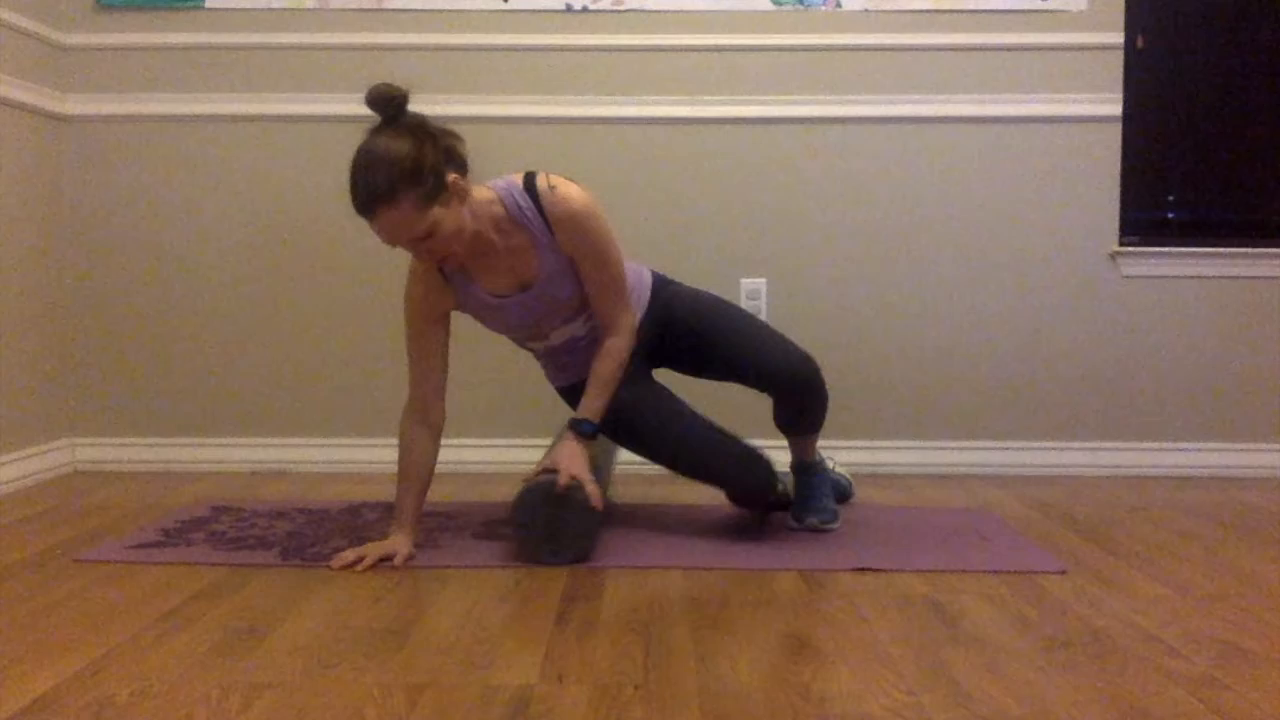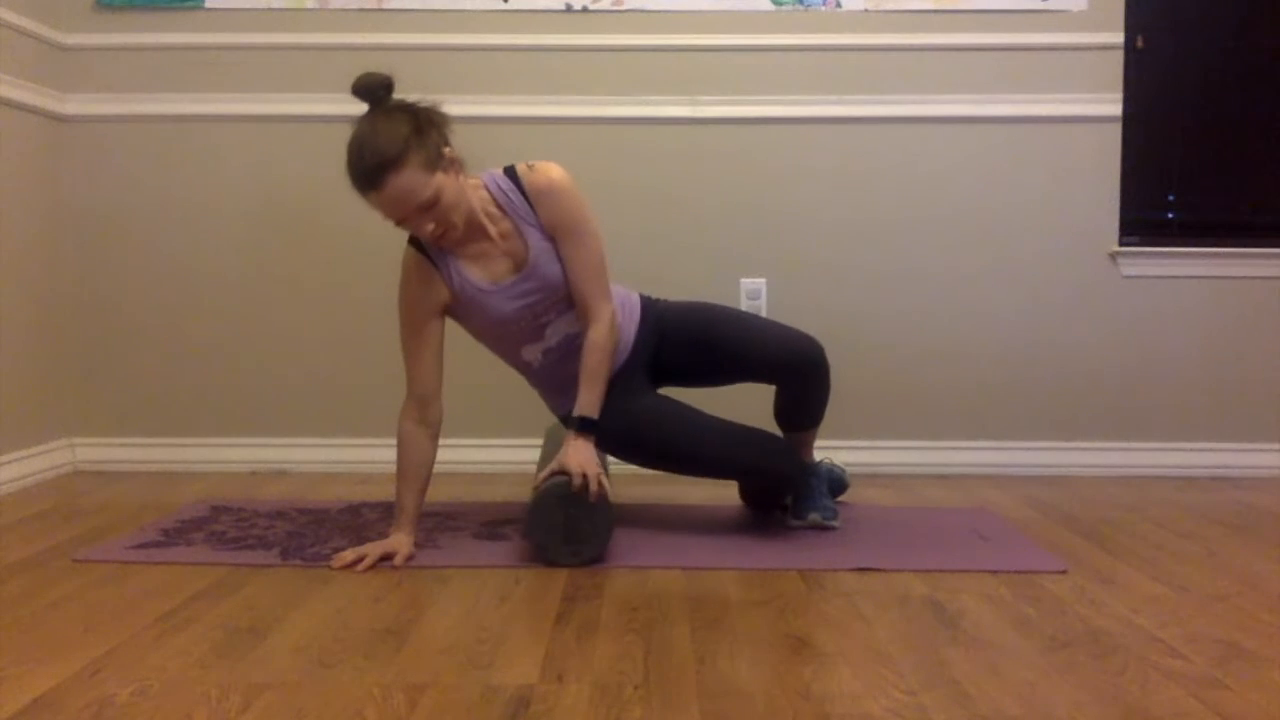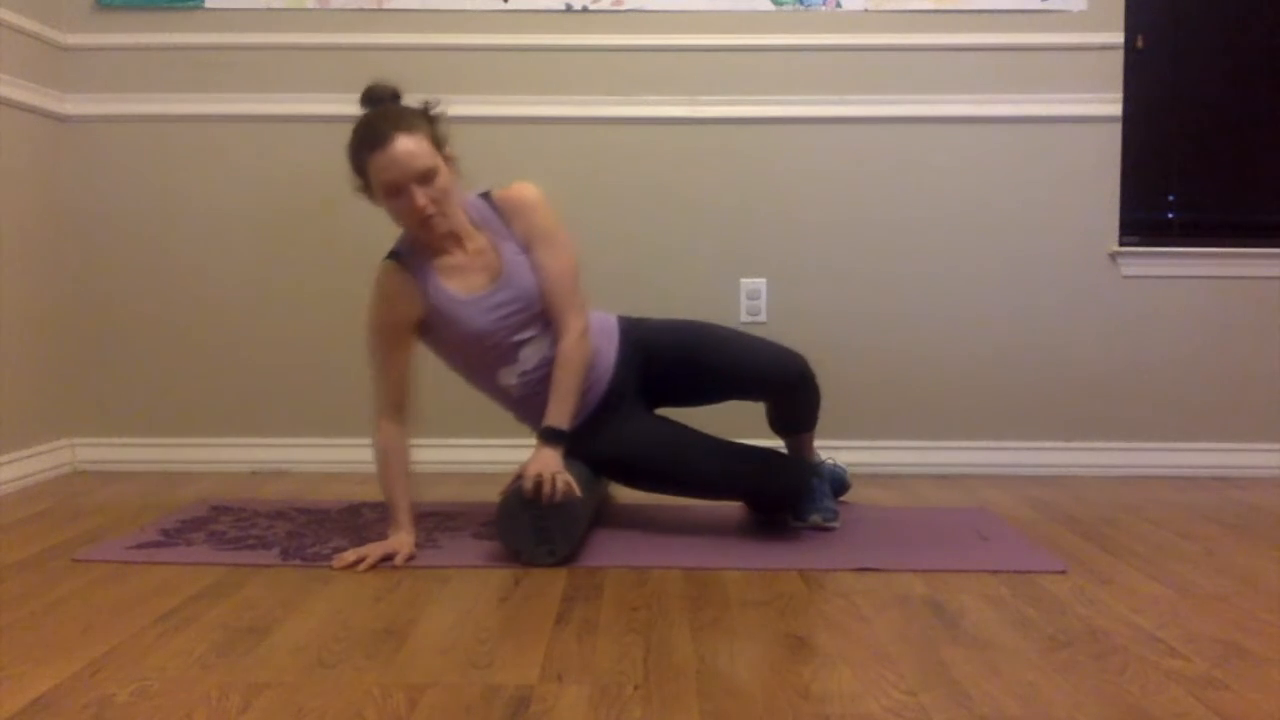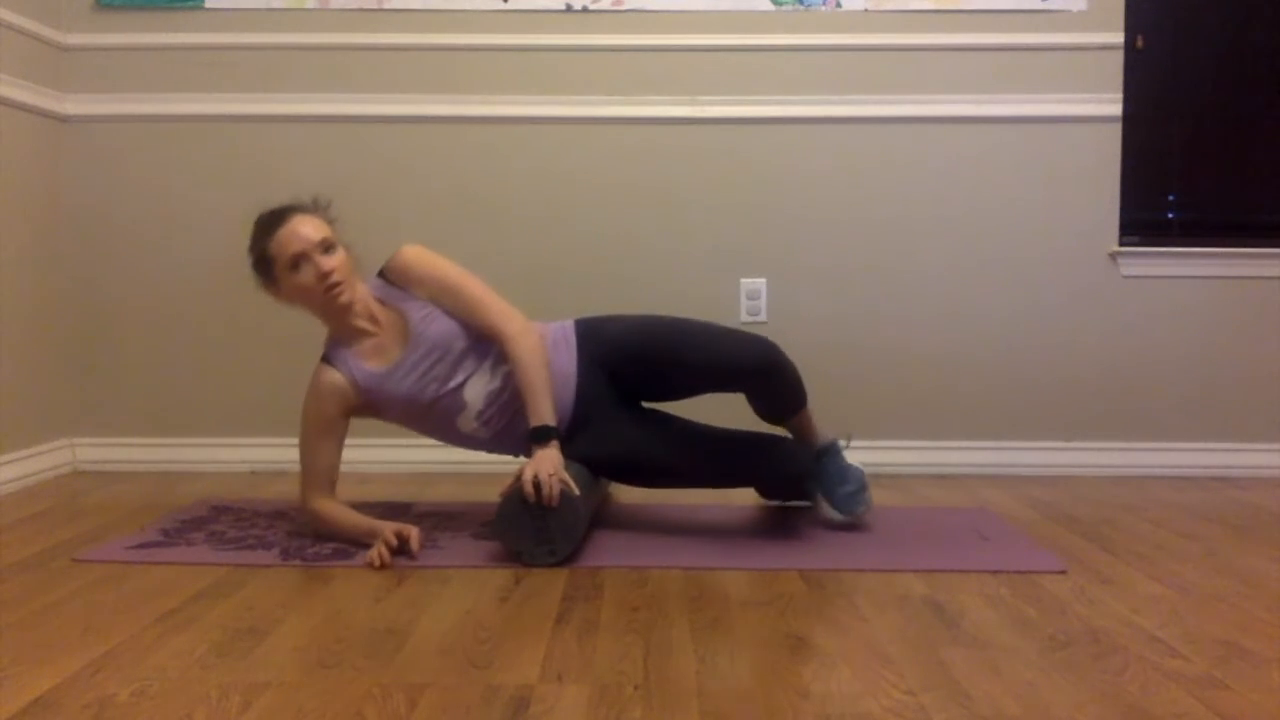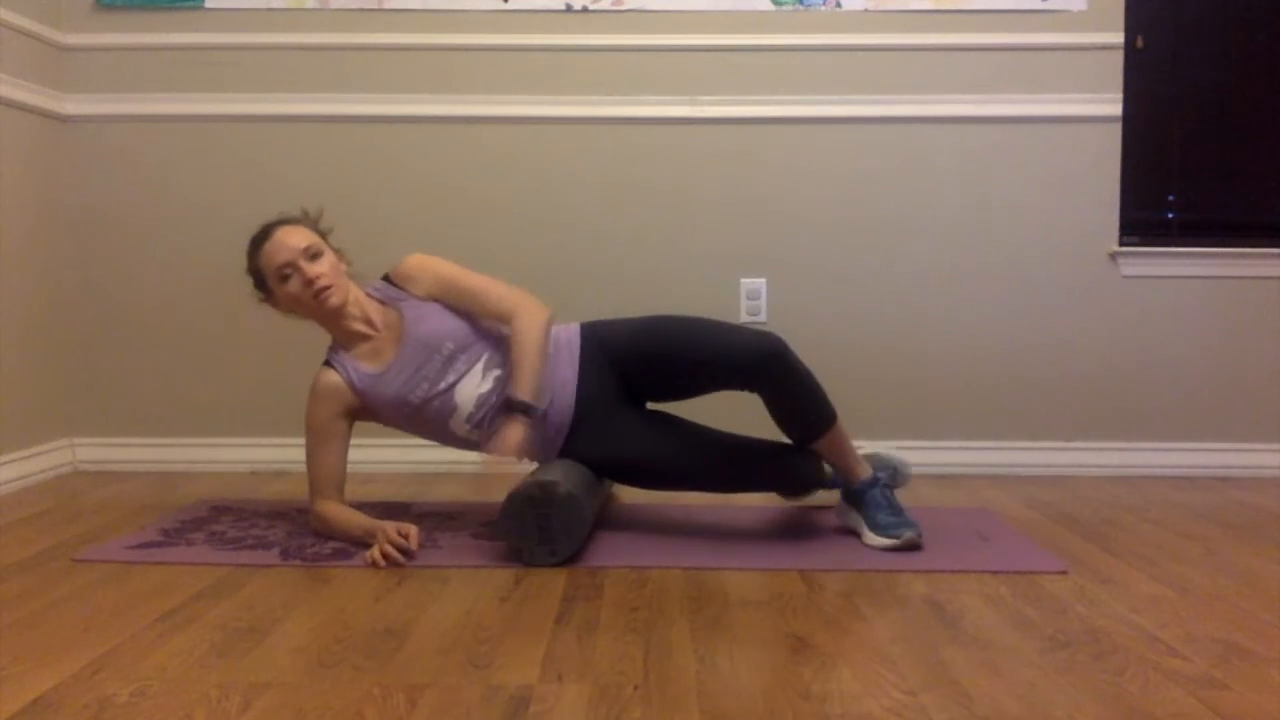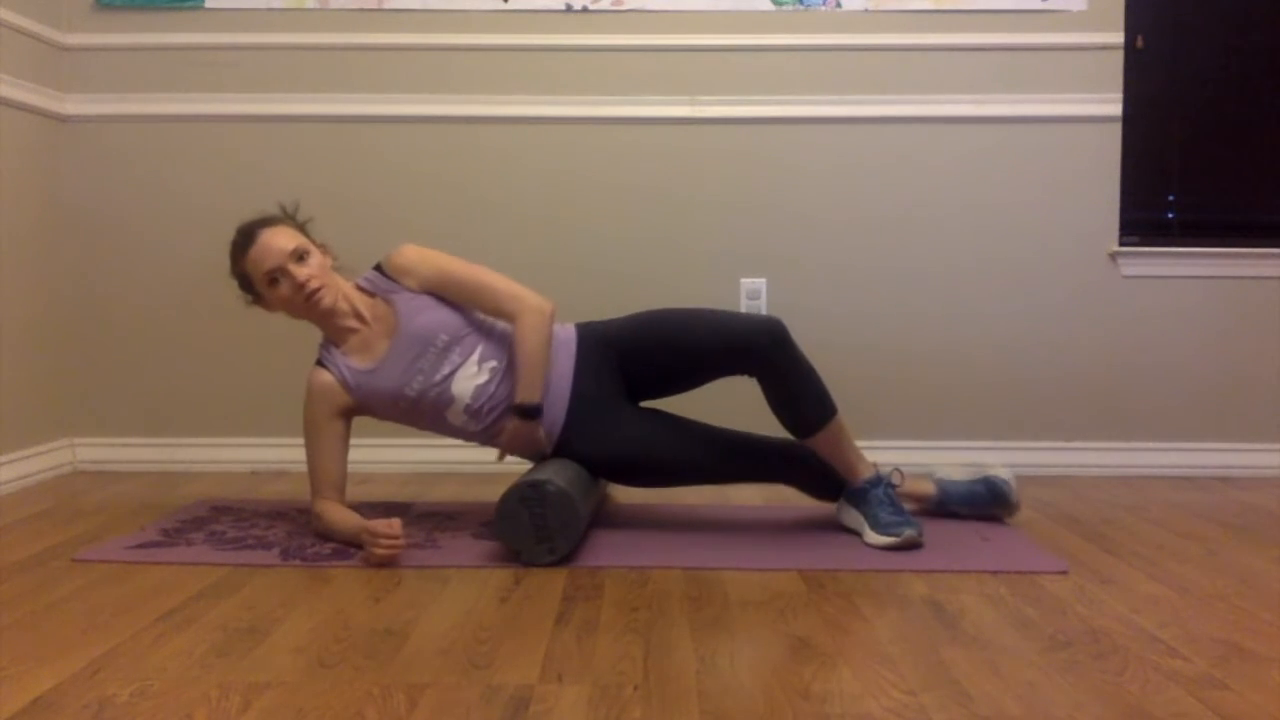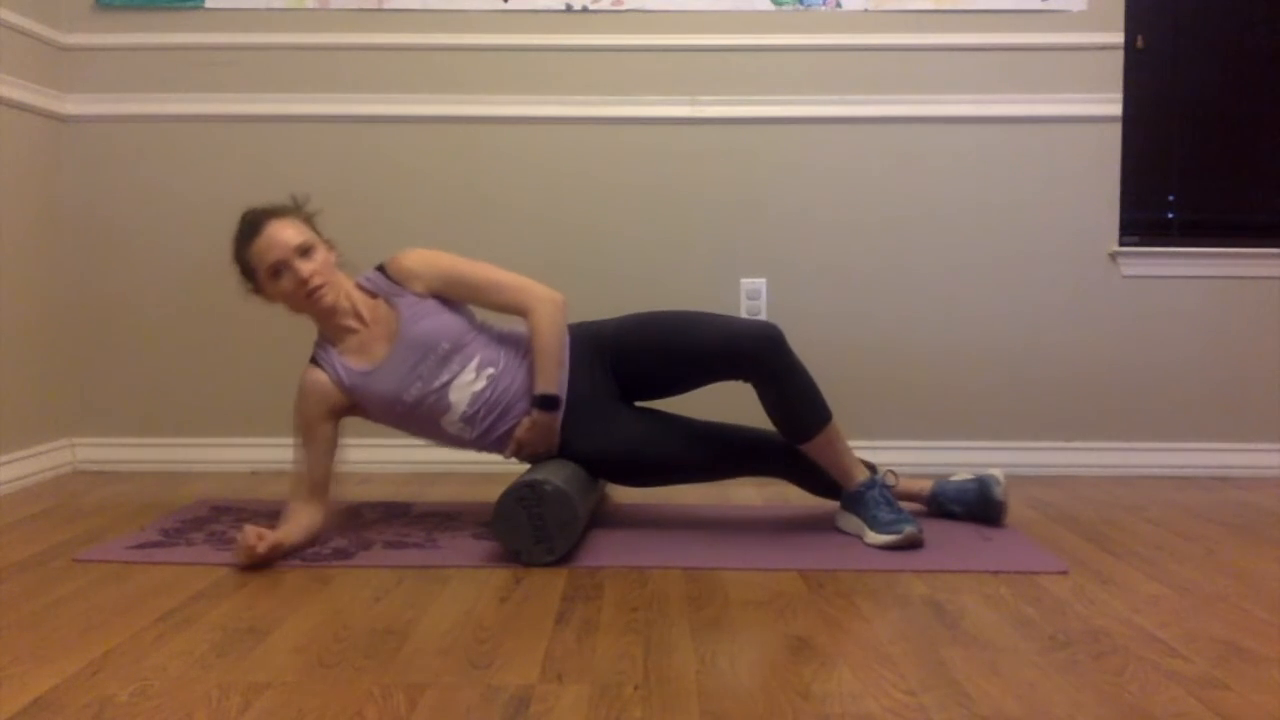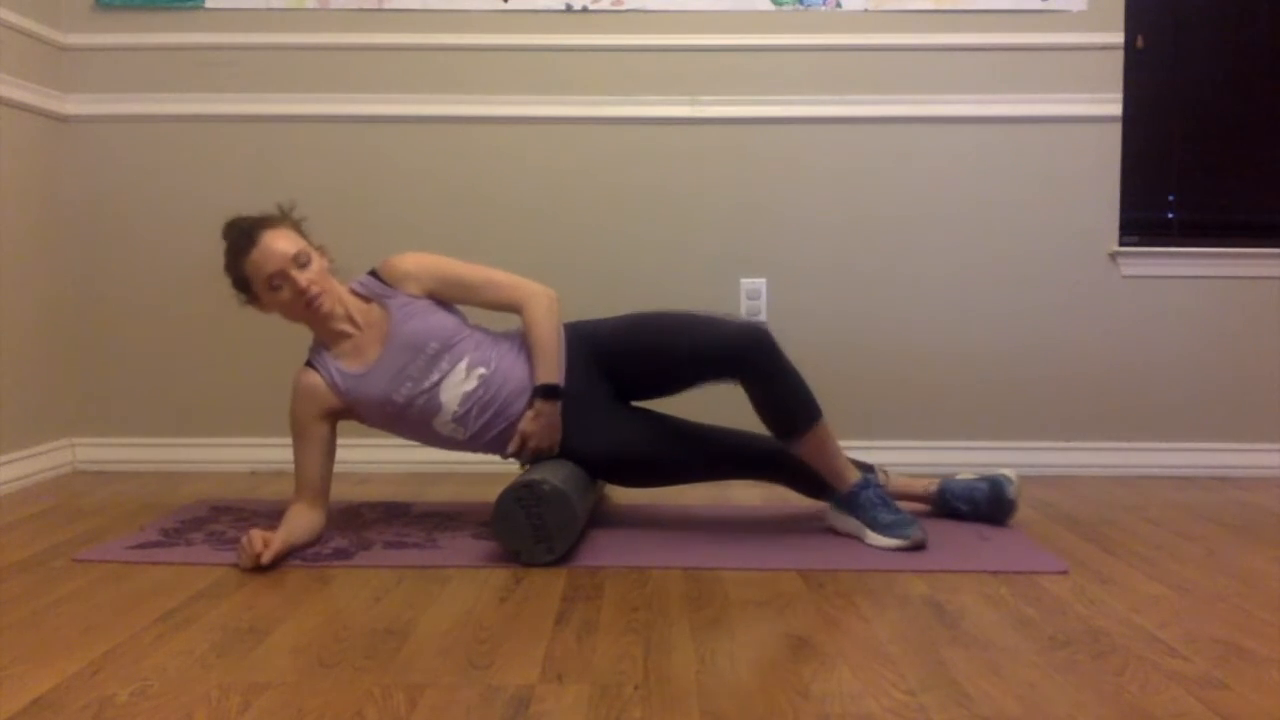
dt=0.7s
person 1, frame 1
left shoulder: (564, 207)
right shoulder: (432, 279)
left elbow: (620, 328)
right elbow: (424, 409)
left wrist: (577, 437)
right wrist: (402, 529)
left hip: (652, 308)
right hip: (586, 373)
left knee: (797, 374)
right knee: (745, 474)
left ankle: (809, 468)
right ankle: (774, 493)
person 1, frame 2
left shoulder: (544, 187)
right shoulder: (425, 271)
left elbow: (601, 315)
right elbow: (422, 408)
left wrist: (582, 435)
right wrist: (403, 528)
left hip: (641, 327)
right hip: (593, 391)
left knee: (802, 358)
right knee: (773, 466)
left ankle: (806, 468)
right ankle: (789, 483)
person 1, frame 3
left shoulder: (519, 206)
right shoulder: (402, 287)
left elbow: (574, 328)
right elbow: (392, 416)
left wrist: (549, 443)
right wrist: (401, 525)
left hip: (623, 351)
right hip: (589, 425)
left knee: (789, 373)
right knee: (781, 481)
left ankle: (806, 467)
right ankle: (800, 488)
person 1, frame 4
left shoulder: (407, 268)
right shoulder: (336, 383)
left elbow: (517, 330)
right elbow: (315, 500)
left wrist: (539, 440)
right wrist: (375, 530)
left hip: (588, 355)
right hip: (577, 435)
left knee: (758, 360)
right knee: (773, 467)
left ankle: (819, 455)
right ankle: (810, 477)
person 1, frame 5
left shoulder: (411, 276)
right shoulder: (336, 387)
left elbow: (530, 312)
right elbow: (323, 505)
left wrist: (516, 414)
right wrist: (376, 530)
left hip: (593, 358)
right hip: (581, 437)
left knee: (762, 354)
right knee: (779, 469)
left ankle: (859, 481)
right ankle: (835, 479)
person 1, frame 6
left shoulder: (402, 268)
right shoulder: (331, 384)
left elbow: (533, 308)
right elbow: (325, 501)
left wrist: (524, 409)
right wrist: (365, 532)
left hip: (591, 357)
right hip: (577, 436)
left knee: (762, 339)
right knee: (781, 463)
left ankle: (873, 484)
right ankle: (874, 490)
person 1, frame 7
left shoulder: (407, 273)
right shoulder: (324, 385)
left elbow: (544, 302)
right elbow: (311, 502)
left wrist: (543, 401)
right wrist: (274, 538)
left hip: (583, 360)
right hip: (577, 439)
left knee: (758, 344)
right knee: (770, 454)
left ankle: (873, 489)
right ankle: (887, 491)
person 1, frame 8
left shoulder: (398, 275)
right shoulder: (318, 388)
left elbow: (536, 295)
right elbow: (311, 503)
left wrist: (545, 390)
right wrist: (275, 539)
left hip: (576, 360)
right hip: (570, 439)
left knee: (744, 344)
right knee: (762, 458)
left ankle: (896, 490)
right ankle: (860, 493)
